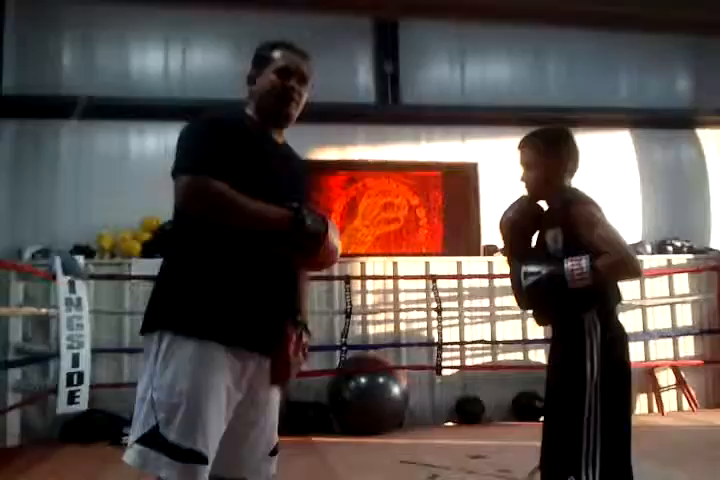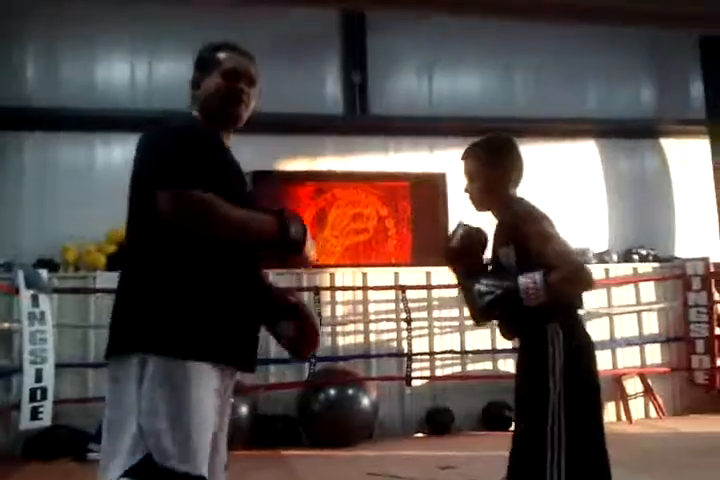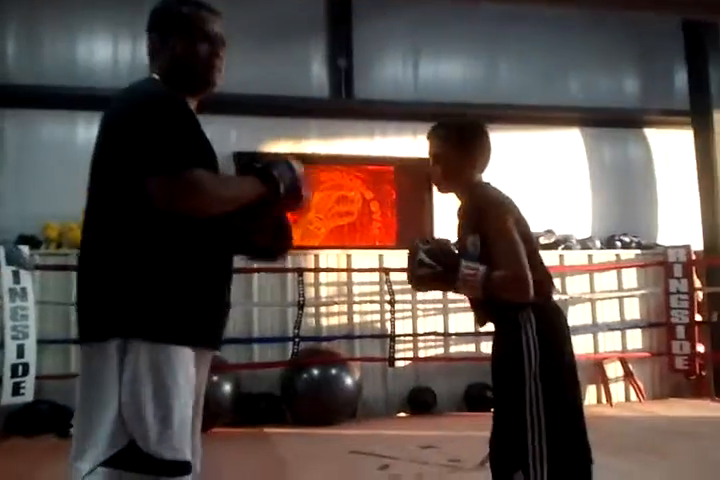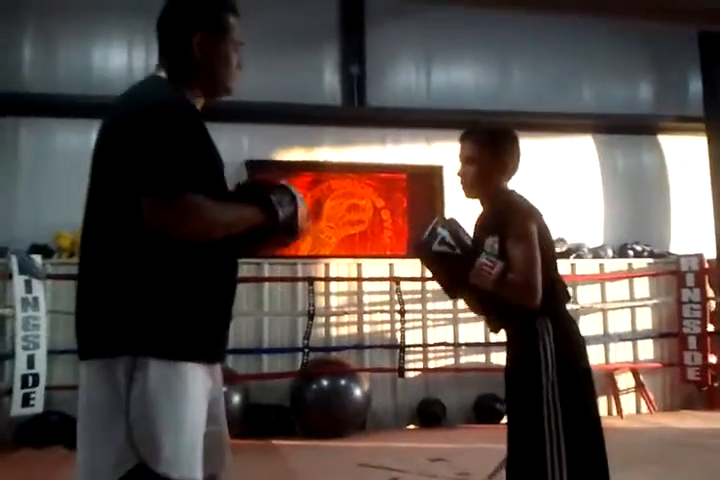
dt=0.3s
person 1, frame 1
left shoulder: (294, 166)
right shoulder: (215, 131)
right elbow: (196, 195)
left wrist: (293, 324)
right wrist: (299, 222)
left hip: (260, 338)
right hip: (196, 327)
person 1, frame 2
left shoulder: (224, 162)
right shoulder: (174, 140)
right elbow: (182, 208)
left wrist: (274, 306)
right wrist: (282, 228)
left hip: (215, 345)
right hip: (166, 342)
person 1, frame 3
left shoulder: (169, 113)
right shoulder: (150, 106)
right elbow: (180, 194)
left wrist: (246, 229)
right wrist: (270, 182)
left hip: (170, 321)
right hip: (140, 323)
person 1, frame 4
left shoulder: (171, 112)
right shoulder: (157, 111)
right elbow: (172, 214)
left wrist: (251, 216)
right wrist: (268, 210)
left hip: (177, 338)
right hip: (146, 341)
person 2, frame 1
left shoulder: (578, 209)
right shoulder: (550, 217)
left elbow: (627, 264)
right elbow: (535, 302)
left wrist: (558, 273)
right wrist: (517, 247)
left hip: (592, 338)
right hip: (569, 340)
person 2, frame 2
left shoulder: (527, 221)
right shoulder: (505, 229)
left elbow: (580, 276)
right elbow: (503, 313)
left wrist: (513, 290)
right wrist: (469, 272)
left hip: (556, 346)
right hip: (537, 348)
person 2, frame 3
left shoulder: (492, 208)
right shoulder: (471, 209)
left elbow: (521, 286)
left wrist: (454, 273)
right wrist: (444, 269)
left hip: (531, 331)
right hip: (514, 331)
left knee: (534, 451)
right knee: (512, 449)
person 2, frame 4
left shoulder: (518, 215)
right shoulder: (489, 219)
left elbow: (530, 293)
right elbow: (485, 305)
left wrist: (472, 266)
right wrist: (465, 271)
left hip: (545, 339)
right hip: (524, 341)
